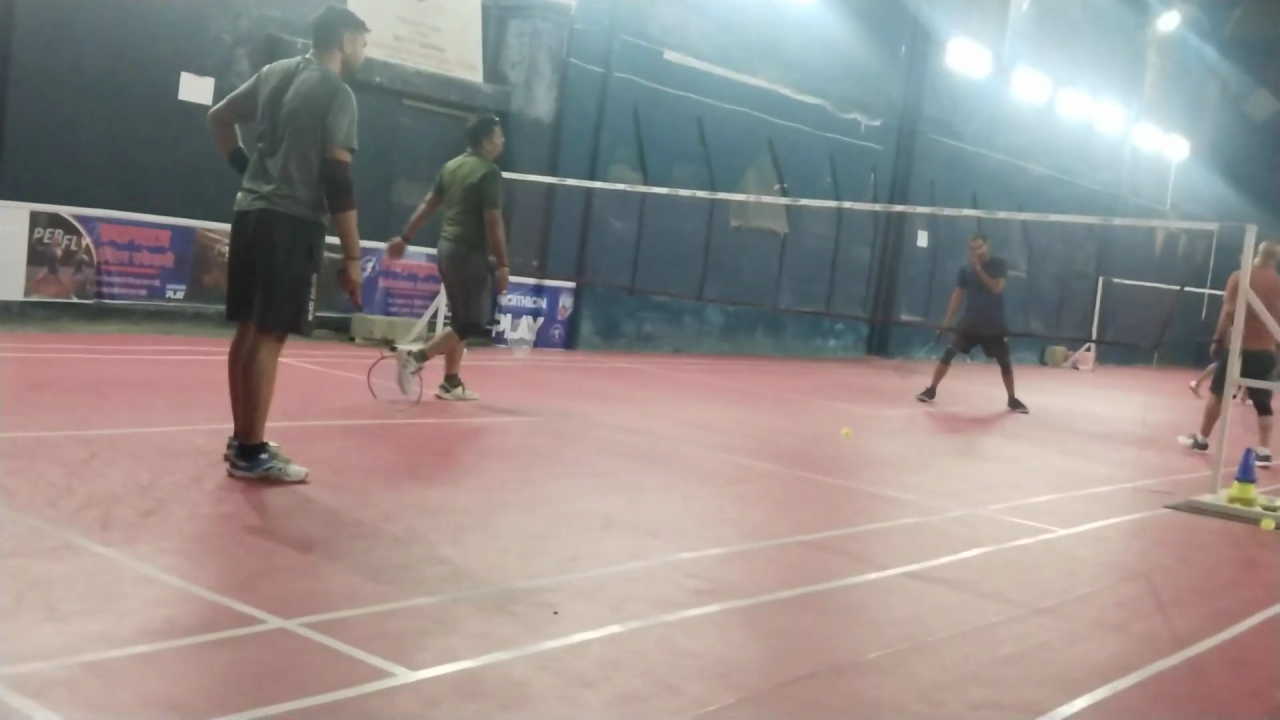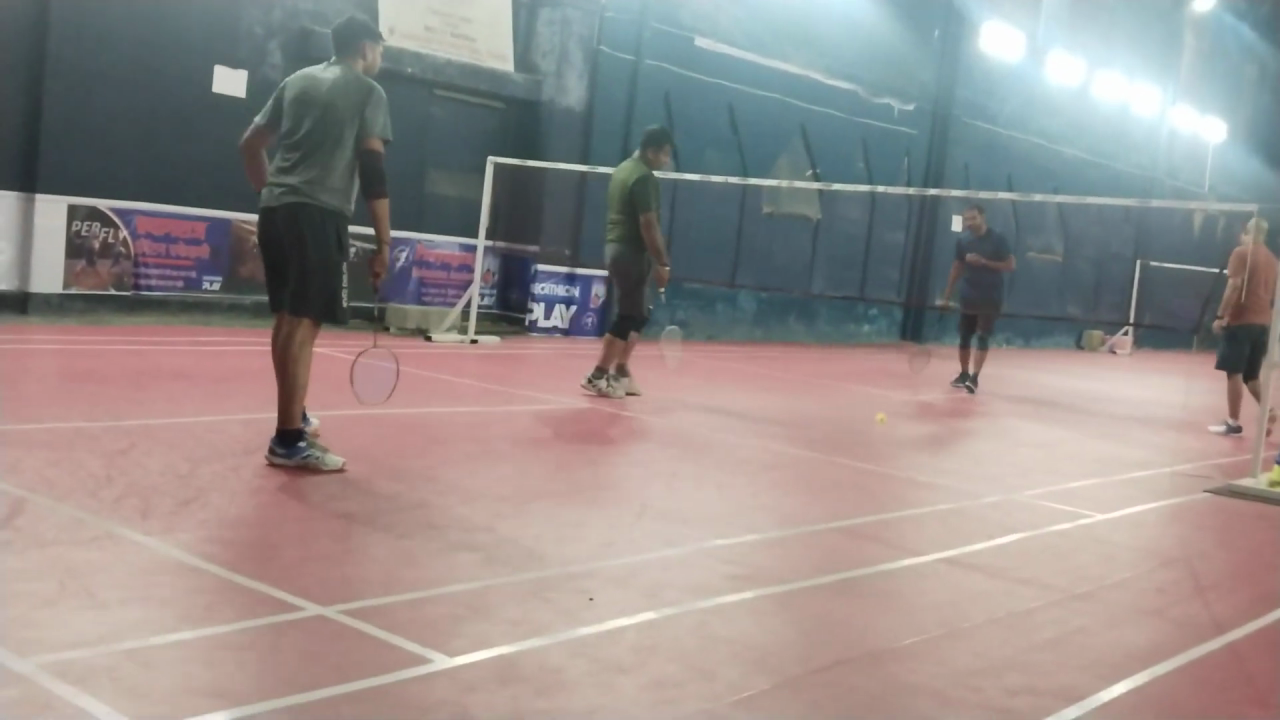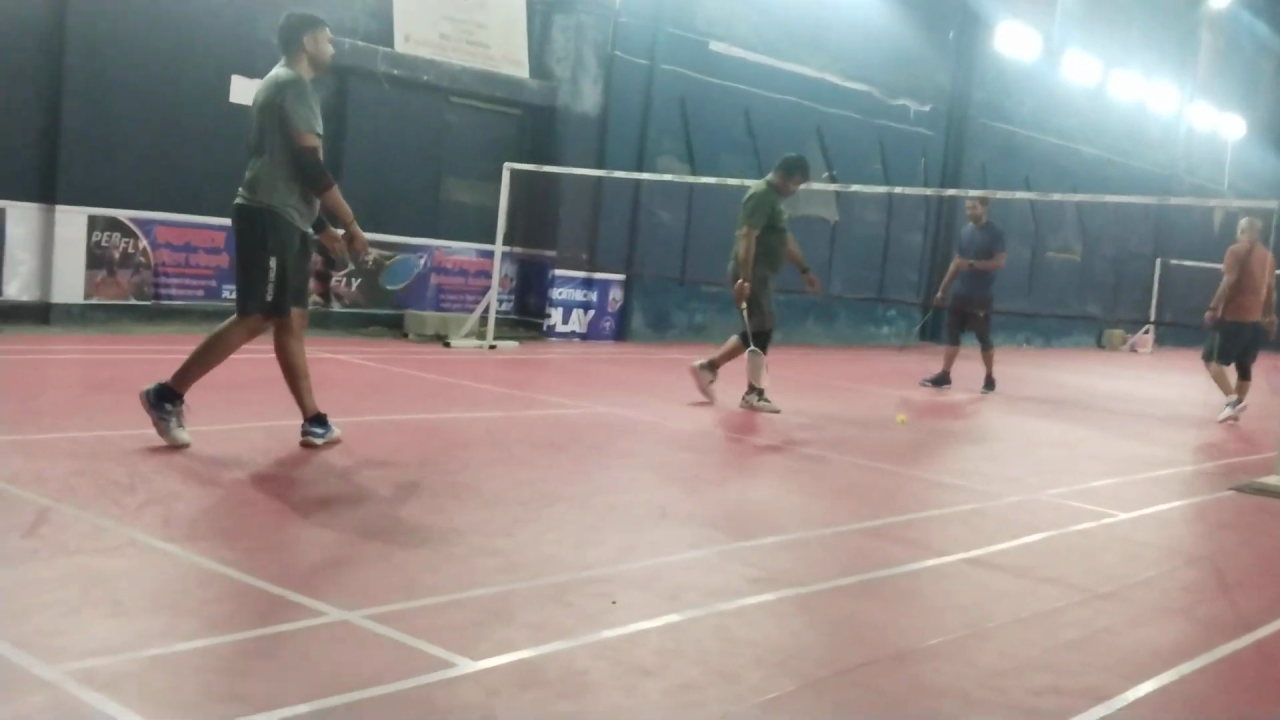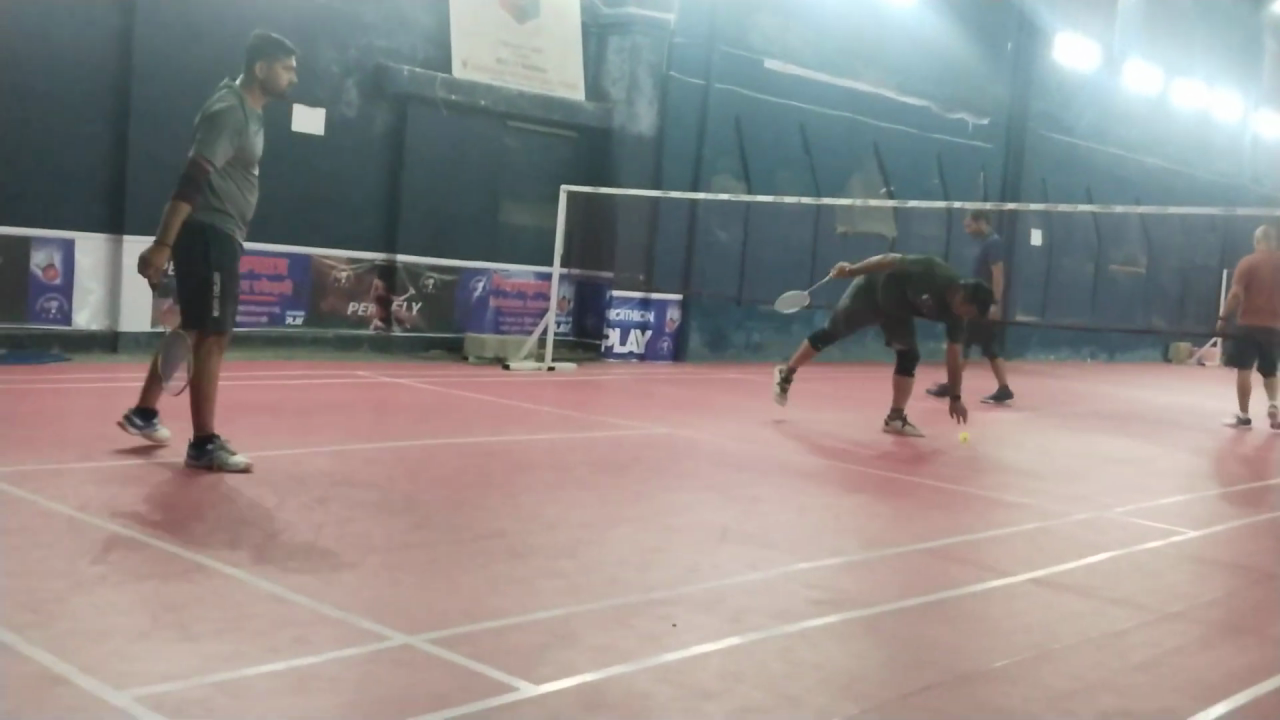
dt=0.7s
person 1, frame 1
left shoulder: (275, 73)
right shoulder: (337, 94)
left elbow: (218, 118)
right elbow: (337, 180)
right wrist: (351, 255)
left hip: (251, 213)
right hip: (291, 224)
left knee: (249, 331)
right knee: (268, 337)
left ankle: (242, 439)
right ankle: (251, 454)
person 1, frame 2
left shoulder: (296, 81)
right shoulder: (369, 92)
left elbow: (250, 143)
right elbow: (372, 172)
right wrist: (383, 243)
left hip: (275, 211)
right hip: (319, 215)
left knee: (290, 317)
right knee: (305, 323)
left ankle: (293, 416)
right ankle: (289, 441)
person 1, frame 3
left shoulder: (280, 84)
right shoulder: (293, 85)
right elbow: (311, 166)
left wrist: (323, 226)
right wrist: (351, 223)
left hip: (285, 221)
right hip: (269, 218)
left knee: (291, 321)
right knee: (254, 320)
left ankle: (314, 422)
right ankle: (167, 395)
person 1, frame 4
left shoulder: (244, 106)
right shoulder: (229, 111)
right elbow: (191, 180)
right wrist: (161, 243)
left hip: (214, 233)
right hip: (207, 234)
left knee: (198, 329)
right knee: (213, 336)
left ankle: (143, 414)
right ankle: (205, 443)
person 2, frame 1
left shoulder: (451, 167)
right shoulder: (488, 172)
left elbow: (428, 206)
right elbow: (493, 223)
left wrist: (403, 238)
right wrist: (503, 264)
left hip: (447, 247)
right hip: (468, 253)
left knee: (464, 318)
right knee: (474, 322)
left ankle: (451, 382)
right ankle: (415, 358)
person 2, frame 2
left shoulder: (623, 170)
right shoulder: (644, 178)
right elbow: (648, 225)
right wrist: (662, 264)
left hip: (616, 248)
right hip: (631, 253)
left knee: (635, 316)
right knee: (627, 317)
left ankle: (620, 372)
right ankle: (597, 377)
person 2, frame 3
left shoulder: (774, 197)
right shoulder: (762, 196)
left elbow: (784, 239)
right elbow: (746, 238)
left wrist: (805, 270)
right wrist: (744, 278)
left hip: (759, 273)
right hip: (752, 273)
left knee: (756, 332)
right knee: (760, 332)
left ankle: (707, 367)
right ankle: (753, 393)
person 2, frame 4
left shoulder: (956, 314)
right shoulder: (932, 273)
left elbow: (954, 356)
right elbow: (891, 260)
left wrist: (956, 398)
right wrist: (851, 270)
left hip: (898, 313)
right hip: (870, 291)
left knee: (909, 357)
right knee: (830, 334)
left ankle: (895, 417)
right ankle: (786, 374)
person 3, frame 1
left shoulder: (1240, 278)
left elbow: (1228, 312)
left wrist: (1217, 339)
left hip: (1239, 346)
left knee: (1217, 393)
right knee: (1262, 401)
left ankle: (1200, 439)
person 3, frame 2
left shoulder: (1240, 253)
right shoulder: (1272, 258)
left elbow: (1234, 286)
right elbow: (1273, 290)
left wrist: (1220, 316)
left hip: (1240, 321)
right hip: (1263, 322)
left knee: (1234, 373)
right knee: (1249, 374)
left ankle: (1233, 423)
right ankle: (1267, 411)
person 3, frame 3
left shoulder: (1236, 250)
right shoulder: (1268, 256)
left elbow: (1229, 282)
right elbow: (1270, 289)
left wrist: (1212, 308)
right wrist: (1270, 315)
left hip: (1232, 317)
right hip: (1255, 319)
left knee: (1212, 359)
right knee: (1244, 367)
left ankle: (1232, 399)
right ankle: (1233, 408)
person 3, frame 4
left shoulder: (1248, 262)
left elbow: (1236, 293)
left wrist: (1223, 318)
left hip: (1248, 325)
left knee: (1244, 370)
left ankle: (1243, 416)
person 4, frame 1
left shoulder: (999, 265)
right shoulder: (966, 269)
left elbow: (996, 288)
right elbow: (958, 295)
left wrist: (978, 269)
right wrist: (946, 322)
left hip: (994, 323)
right hip: (970, 321)
left knee: (1005, 361)
right knee: (949, 352)
left ankle: (1012, 399)
right ankle: (931, 390)
person 4, frame 2
left shoulder: (998, 240)
right shoulder: (963, 241)
left elbow: (1011, 265)
right elbow: (956, 269)
left wrist: (984, 262)
right wrist: (947, 296)
left hip: (991, 297)
right hip: (969, 297)
left knee: (982, 335)
right knee: (964, 337)
left ankle: (974, 378)
right ankle: (964, 373)
person 4, frame 3
left shoulder: (995, 233)
right shoulder: (965, 232)
left elbow: (999, 263)
left wrist: (971, 264)
right wrist: (943, 289)
left hip: (980, 295)
right hip: (960, 293)
left knee: (983, 337)
right knee: (952, 334)
left ankle: (989, 377)
right ankle: (944, 375)
person 4, frame 4
left shoulder: (993, 243)
right shoulder: (988, 243)
left elbow: (998, 275)
left wrist: (995, 303)
left knee: (963, 344)
right knee: (990, 349)
right ankle: (1004, 390)
